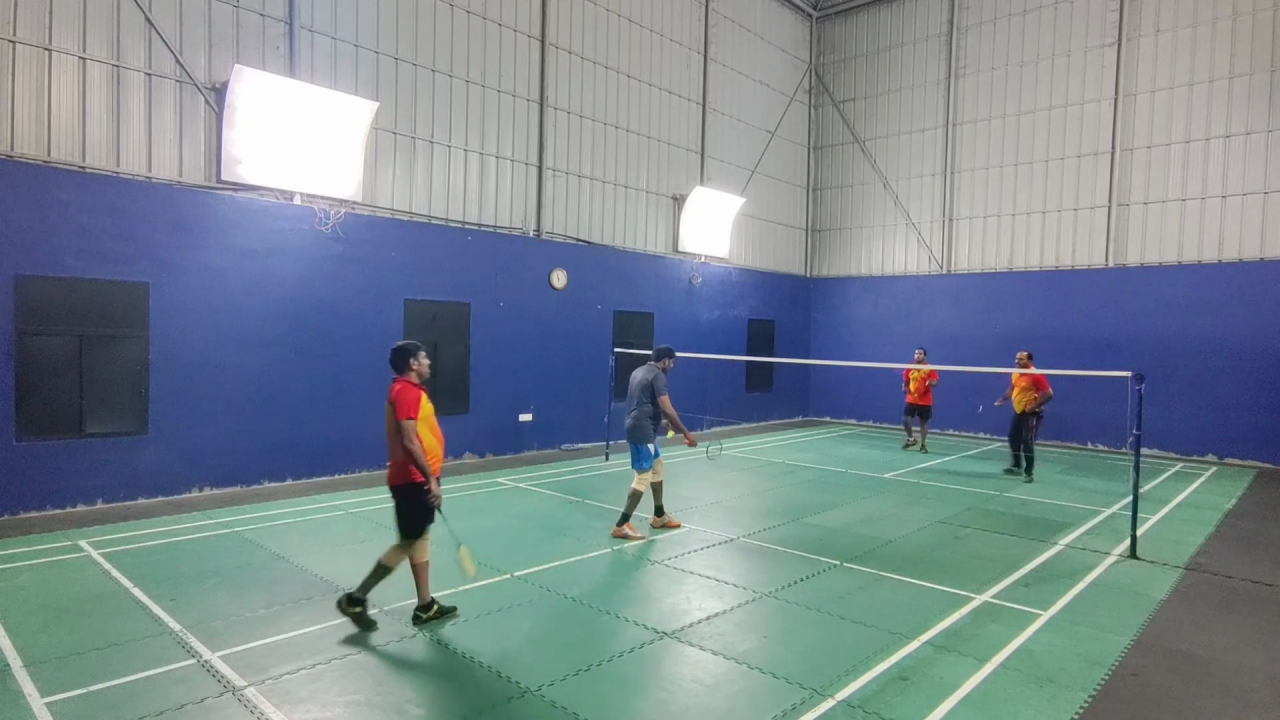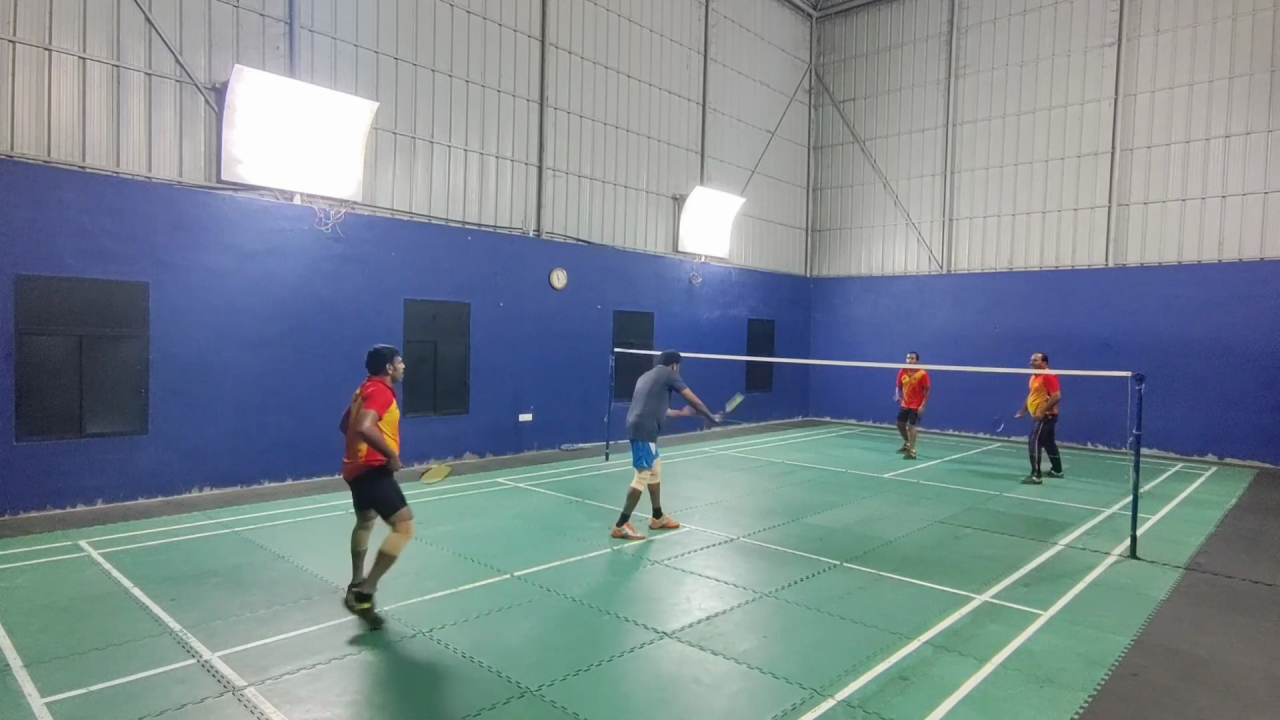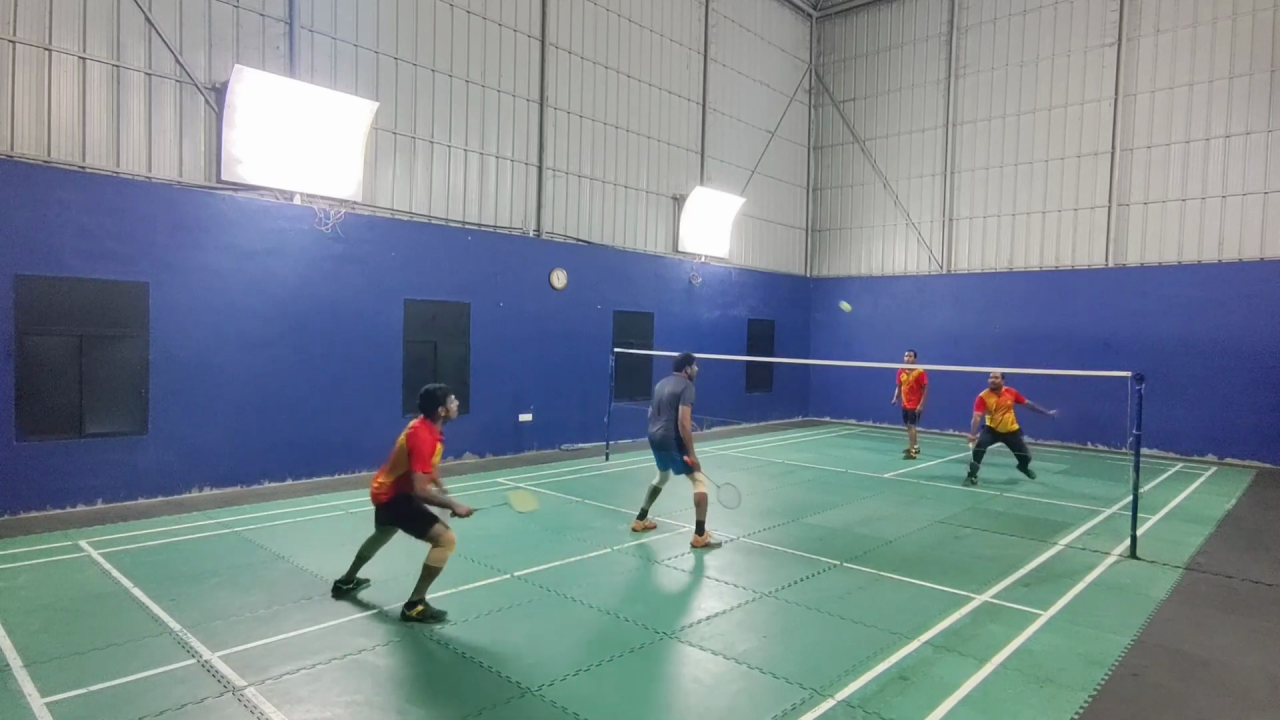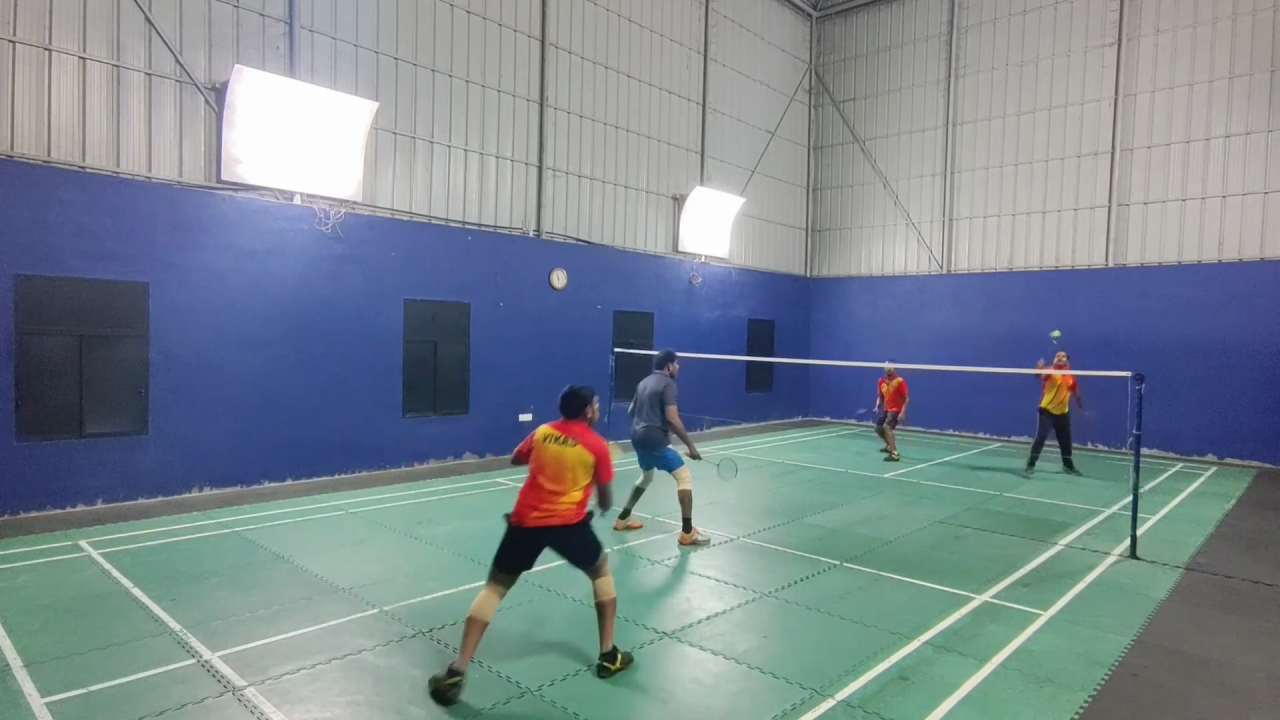
dt=1s
person 1, frame 1
left shoulder: (407, 391)
right shoulder: (408, 392)
right elbow: (409, 442)
right wrist: (431, 480)
left hip: (412, 478)
right hip: (414, 480)
left knee: (419, 539)
right knee: (409, 543)
left ankle: (425, 605)
right ankle: (355, 599)
person 1, frame 2
left shoulder: (366, 390)
right shoulder: (380, 391)
left elbow: (345, 426)
right elbow: (364, 428)
right wrist: (391, 455)
left hip: (356, 469)
right hip: (372, 469)
left knee: (365, 522)
right knee: (404, 526)
left ankle: (359, 583)
right ankle: (363, 592)
person 1, frame 3
left shoulder: (426, 427)
right shoulder: (424, 438)
right elbow: (419, 491)
left wrist: (440, 486)
right wrist: (453, 505)
left hip: (385, 491)
right hip: (394, 496)
left knee: (383, 535)
right knee: (445, 540)
left ankle: (347, 581)
right ankle: (415, 604)
person 1, frame 4
left shoulder: (542, 433)
right shoulder: (597, 445)
left elbow: (516, 459)
right elbow: (605, 500)
right wrist: (603, 505)
left hip: (525, 520)
right hip: (568, 521)
left knee: (494, 589)
right knee: (601, 573)
left ankle: (456, 671)
right ankle: (608, 655)
person 2, frame 1
left shoulder: (639, 372)
right shoulder: (657, 376)
right elbow: (667, 409)
left wrist: (659, 421)
right wrist: (686, 433)
left hip: (638, 428)
right hip: (642, 431)
left knee: (658, 468)
right knee: (643, 477)
left ankle: (659, 515)
right ankle: (621, 525)
person 2, frame 2
left shoulder: (648, 376)
right shoulder: (668, 375)
right elbow: (693, 401)
left wrist: (680, 413)
right wrist: (711, 417)
left hip: (639, 427)
right hip: (644, 430)
left knee: (655, 470)
right knee: (642, 475)
left ankle: (658, 517)
right ankle: (621, 525)
person 2, frame 3
left shoulder: (661, 384)
right shoulder: (686, 386)
right elbow: (683, 422)
right wrist: (691, 453)
left hip: (655, 437)
right hip: (671, 441)
left knee: (662, 478)
right knee: (700, 481)
left ankle: (640, 520)
right ankle: (700, 535)
person 2, frame 4
left shoulder: (644, 383)
right shoulder: (668, 384)
left elbow: (631, 411)
right elbow: (673, 419)
right wrist: (691, 446)
left hip: (638, 437)
right hip: (655, 439)
left knee: (646, 476)
right knee: (684, 477)
left ankle: (623, 519)
right ankle: (687, 532)
